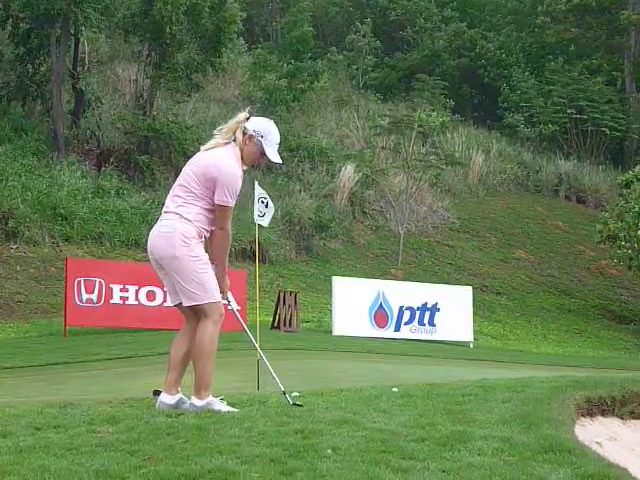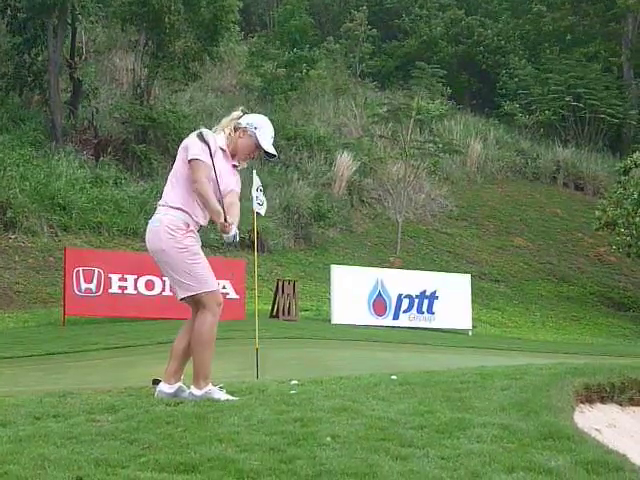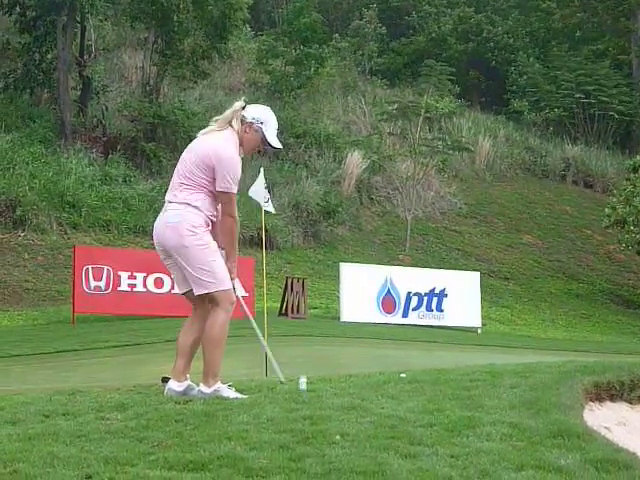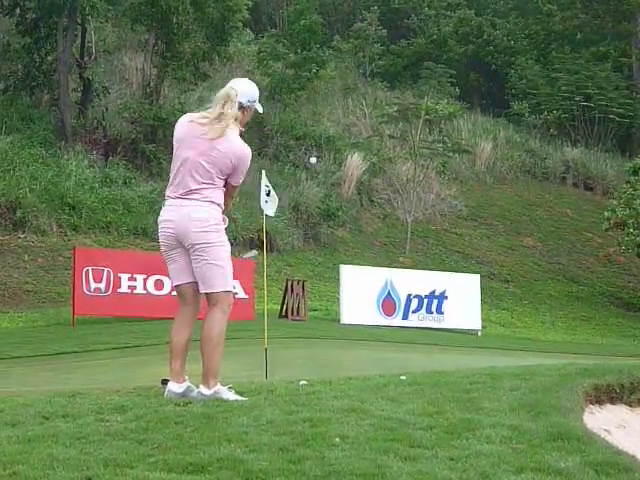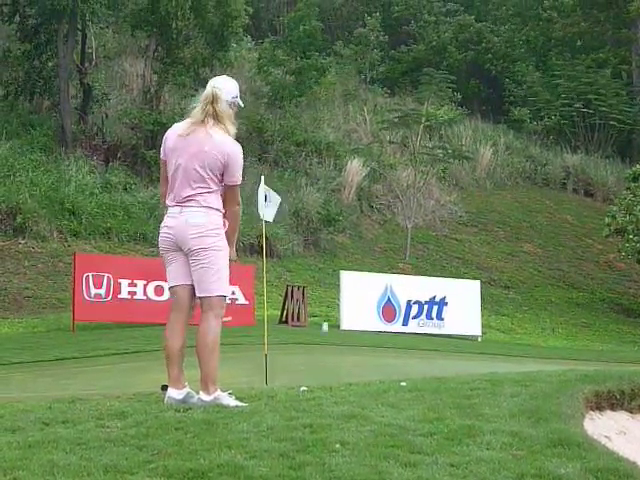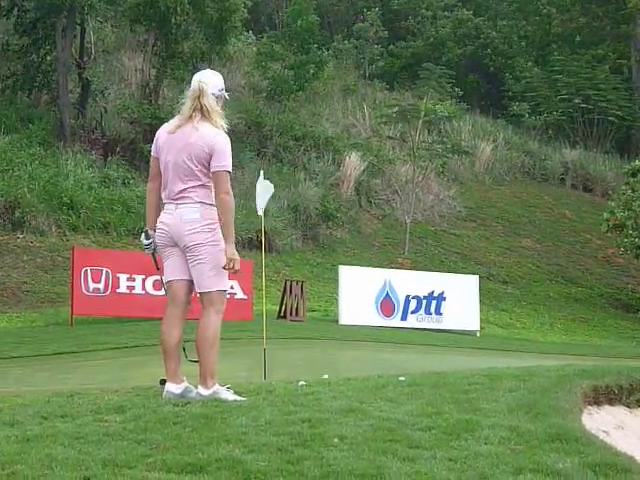
dt=0.5s
person 1, frame 1
left shoulder: (216, 155)
right shoulder: (230, 169)
right elbow: (222, 228)
left wrist: (214, 267)
right wrist: (222, 274)
left hip: (161, 238)
right hip: (179, 239)
left knee: (194, 319)
right knee: (212, 315)
left ankle: (170, 394)
right ankle: (202, 397)
person 1, frame 2
left shoulder: (231, 167)
right shoulder: (203, 140)
left elbow: (233, 203)
right elbow: (199, 183)
left wrist: (231, 226)
right wrist: (219, 215)
left hip: (178, 233)
right hip: (172, 229)
left knee: (202, 309)
right knee: (212, 303)
left ankle: (170, 383)
right ankle: (201, 386)
person 1, frame 3
left shoulder: (211, 139)
right shoulder: (228, 155)
right elbow: (229, 215)
left wrist: (222, 255)
right wrist: (231, 260)
left hip: (166, 226)
right hip: (187, 227)
left knee: (202, 307)
right knee: (223, 302)
left ankle: (178, 381)
right ankle: (210, 384)
person 1, frame 4
left shoulder: (185, 123)
right shoulder: (240, 150)
left hip: (170, 217)
right hip: (203, 220)
left knee: (187, 304)
right knee: (220, 303)
left ankle: (177, 382)
right ankle: (210, 386)
person 1, frame 5
left shoulder: (173, 133)
right shoulder: (229, 147)
left elbow: (164, 186)
right elbow: (232, 204)
right wrist: (231, 245)
left hip: (172, 224)
right hip: (204, 226)
left knee: (180, 309)
right knee: (213, 310)
left ankle: (176, 389)
right ankle: (209, 392)
person 1, frame 6
left shoulder: (165, 132)
right shoulder: (216, 138)
left elbow: (153, 184)
right elbow: (223, 194)
left wrist: (150, 228)
right wrist: (230, 244)
left hip: (169, 221)
right hip: (200, 222)
left knee: (176, 304)
right knee: (214, 304)
left ankle: (174, 383)
right ankle: (208, 386)
